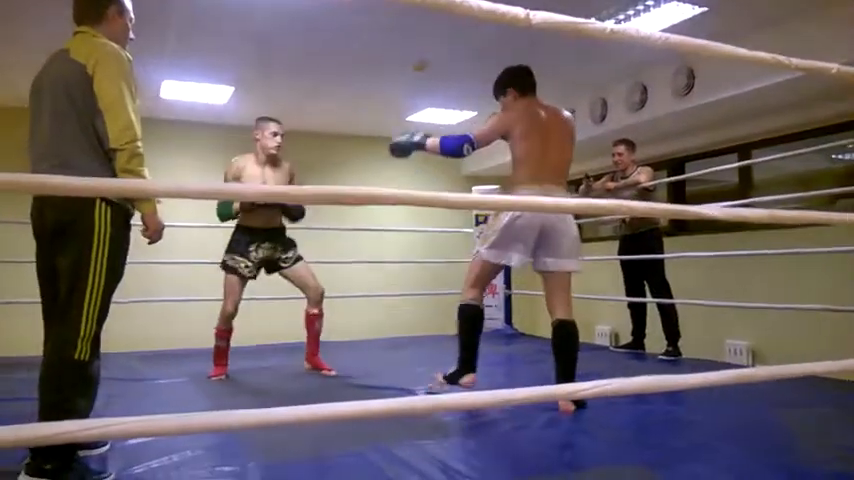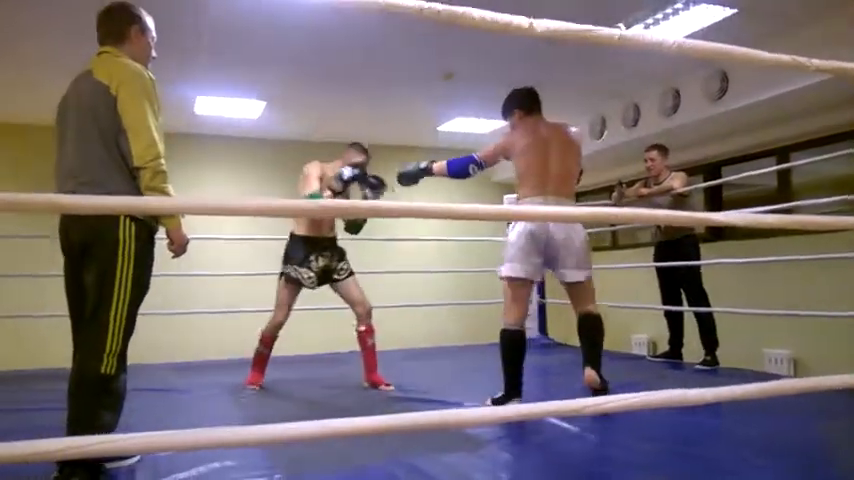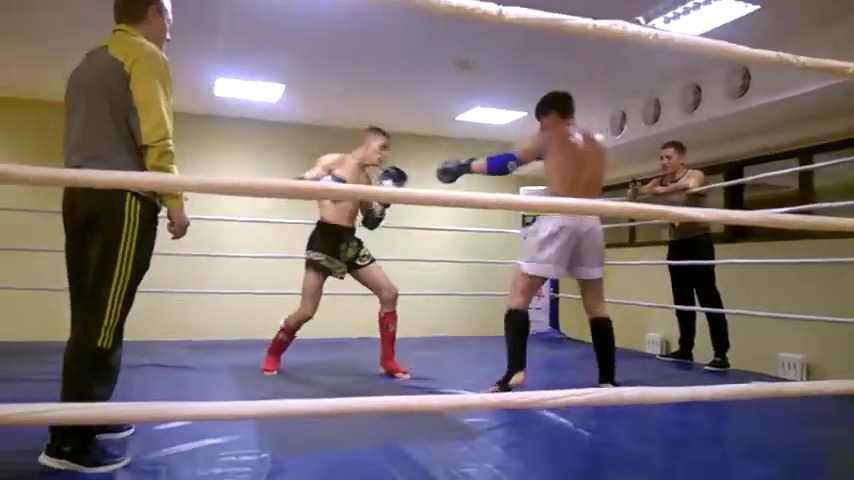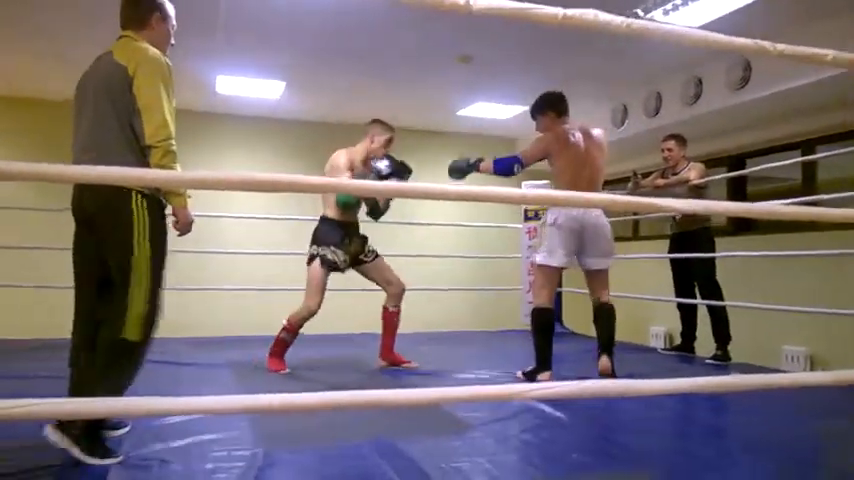
dt=0.5s
person 1, frame 1
left shoulder: (50, 66)
right shoulder: (108, 54)
left elbow: (48, 140)
right elbow: (123, 138)
right wrist: (148, 205)
left hip: (49, 203)
right hip: (93, 204)
left knee: (62, 329)
right knee: (80, 331)
left ankle: (59, 437)
person 1, frame 2
left shoulder: (76, 87)
right shoulder: (131, 75)
left elbow: (76, 159)
right elbow: (146, 154)
right wrist: (172, 220)
left hip: (76, 220)
right hip: (118, 220)
left knee: (91, 342)
right knee: (106, 346)
person 1, frame 3
left shoulder: (87, 63)
right shoulder: (144, 54)
left elbow: (83, 135)
right elbow: (155, 134)
right wrist: (174, 200)
left hip: (79, 195)
right hip: (122, 196)
left knee: (90, 316)
right knee: (104, 319)
left ankle: (86, 418)
right ankle: (71, 440)
person 1, frame 4
left shoulder: (97, 67)
right shoulder: (149, 59)
right elbow: (159, 137)
right wrist: (179, 199)
left hip: (89, 194)
right hip: (127, 196)
left knee: (95, 308)
right knee: (137, 310)
left ankle: (83, 414)
right ankle: (78, 417)
person 2, frame 1
left shoulder: (511, 117)
right shoulder: (566, 120)
left elbow: (463, 145)
left wrist: (418, 141)
right hip: (559, 208)
left knee: (474, 285)
right knee: (561, 306)
left ankle: (465, 369)
person 2, frame 2
left shoulder: (513, 138)
right shoulder: (572, 136)
left elbow: (469, 165)
left wrist: (424, 168)
left hip: (528, 218)
right hip: (566, 219)
left knee: (514, 312)
right knee: (586, 304)
left ankle: (511, 394)
right ankle: (592, 368)
person 2, frame 3
left shoulder: (549, 137)
right shoulder: (598, 142)
left elbow: (507, 163)
left wrist: (463, 166)
left hip: (557, 219)
right hip: (590, 222)
left knee: (519, 295)
right knee: (596, 304)
left ankle: (515, 371)
right ankle: (607, 380)
person 2, frame 4
left shoulder: (552, 138)
right shoulder: (598, 136)
left elbow: (512, 165)
left wrist: (472, 165)
left hip: (564, 214)
right hip: (595, 215)
left knee: (543, 292)
right knee: (600, 292)
left ankle: (542, 367)
right ankle: (606, 356)
person 3, frame 1
left shoulder: (286, 169)
right shoulder: (238, 165)
left elbow: (295, 209)
right elbow: (223, 211)
left wrist: (293, 209)
right wrist: (250, 202)
left hip: (278, 239)
right hip: (245, 240)
left knee: (316, 292)
right knee: (229, 310)
left ankle: (312, 357)
right ankle: (220, 365)
person 3, frame 2
left shoulder: (344, 182)
right shoulder: (315, 170)
left elbow: (352, 228)
left wrist: (369, 200)
right wrist: (338, 185)
left hip: (331, 250)
right hip: (302, 248)
left knee: (364, 309)
right knee: (279, 319)
left ankle: (372, 375)
right ankle: (256, 371)
person 3, frame 3
left shoulder: (365, 177)
right shoulder: (334, 160)
left elbow: (370, 222)
right wrist: (326, 182)
left hip: (350, 241)
right hip: (325, 238)
left knee: (389, 294)
right knee: (306, 311)
left ankle: (388, 361)
right ankle: (273, 355)
person 3, frame 4
left shoulder: (370, 166)
right shoulder: (342, 158)
left elbow: (376, 213)
right elbow: (345, 201)
right wrist: (375, 177)
left hip: (354, 236)
right hip: (330, 235)
left knee: (396, 288)
right knee: (311, 306)
left ankle: (388, 354)
right ankle: (275, 355)
person 4, frame 1
left shoulder: (645, 171)
right shoulder: (611, 178)
left elbow: (641, 180)
right elbow: (584, 193)
left wrist: (615, 187)
right wrist: (587, 186)
left hip: (648, 235)
right hip: (627, 238)
left knee: (659, 289)
right knee: (633, 292)
left ankle: (673, 344)
right ankle: (637, 340)
person 4, frame 2
left shoulder: (679, 177)
right shoulder: (645, 184)
left elbow: (674, 187)
right elbow: (618, 199)
left wrist: (648, 193)
right wrist: (619, 193)
left hip: (684, 242)
right hip: (662, 245)
left knee: (696, 297)
right knee: (669, 300)
left ankle: (711, 353)
right ankle: (675, 350)
person 4, frame 3
left shoulder: (696, 175)
right shoulder: (661, 181)
left elbow: (690, 185)
right elbow: (633, 196)
left wrist: (663, 191)
right wrist: (634, 190)
left hip: (698, 241)
right hip: (676, 243)
left knee: (708, 297)
right knee: (682, 299)
left ankle: (721, 354)
right ankle: (685, 349)
person 4, frame 4
left shoulder: (696, 168)
right shoulder: (662, 174)
left elbow: (691, 178)
right elbow: (635, 189)
left wrist: (664, 183)
right wrist: (636, 183)
left hip: (699, 234)
right hip: (678, 236)
left knee: (709, 290)
right knee: (683, 292)
left ankle: (722, 347)
right ankle: (687, 342)
